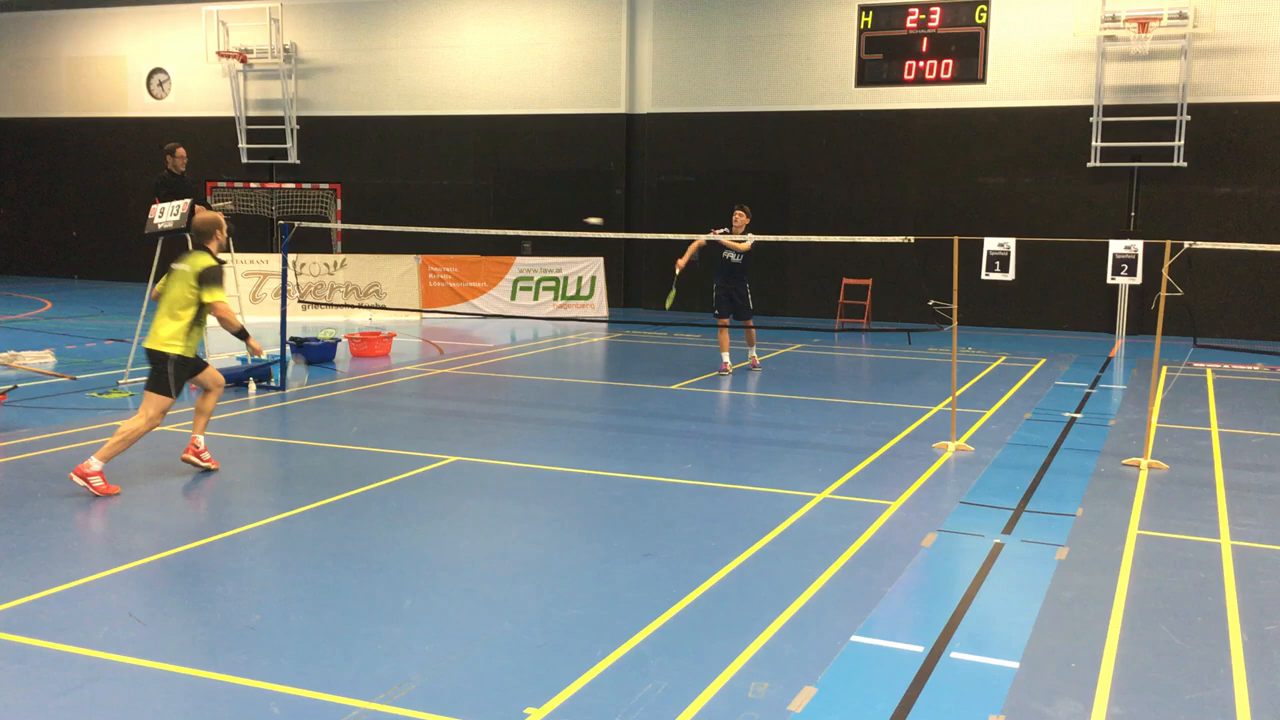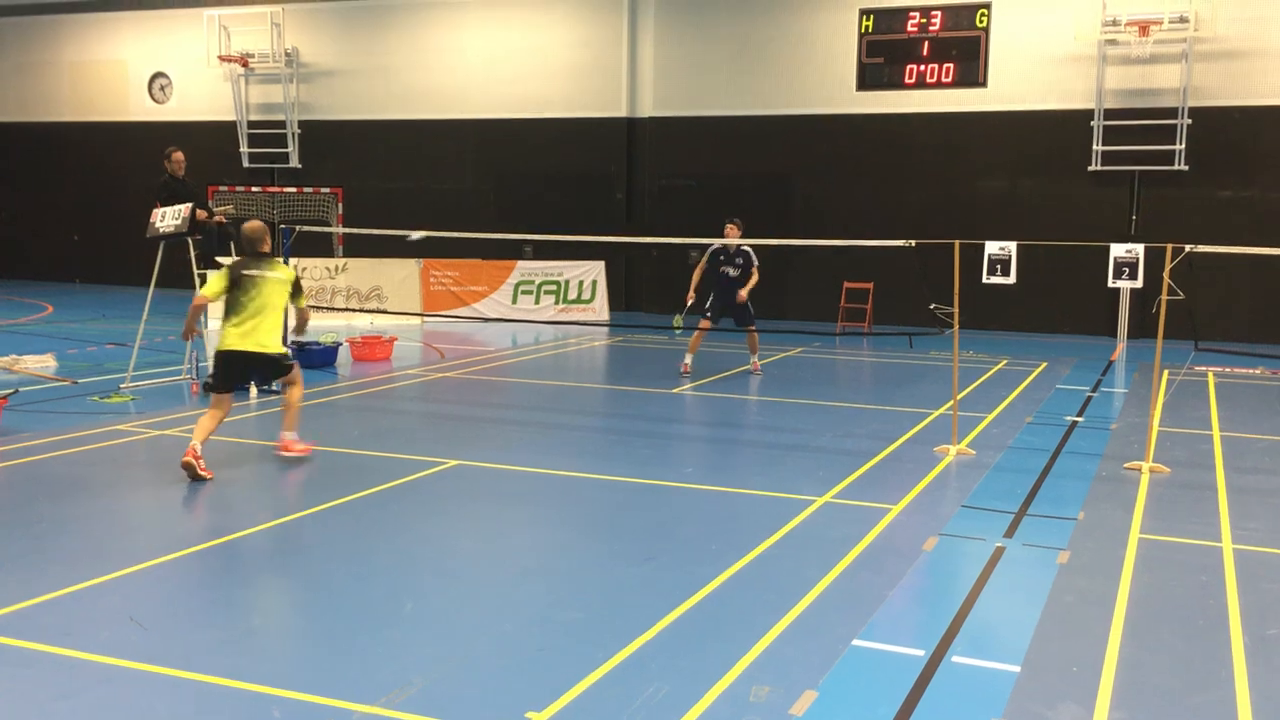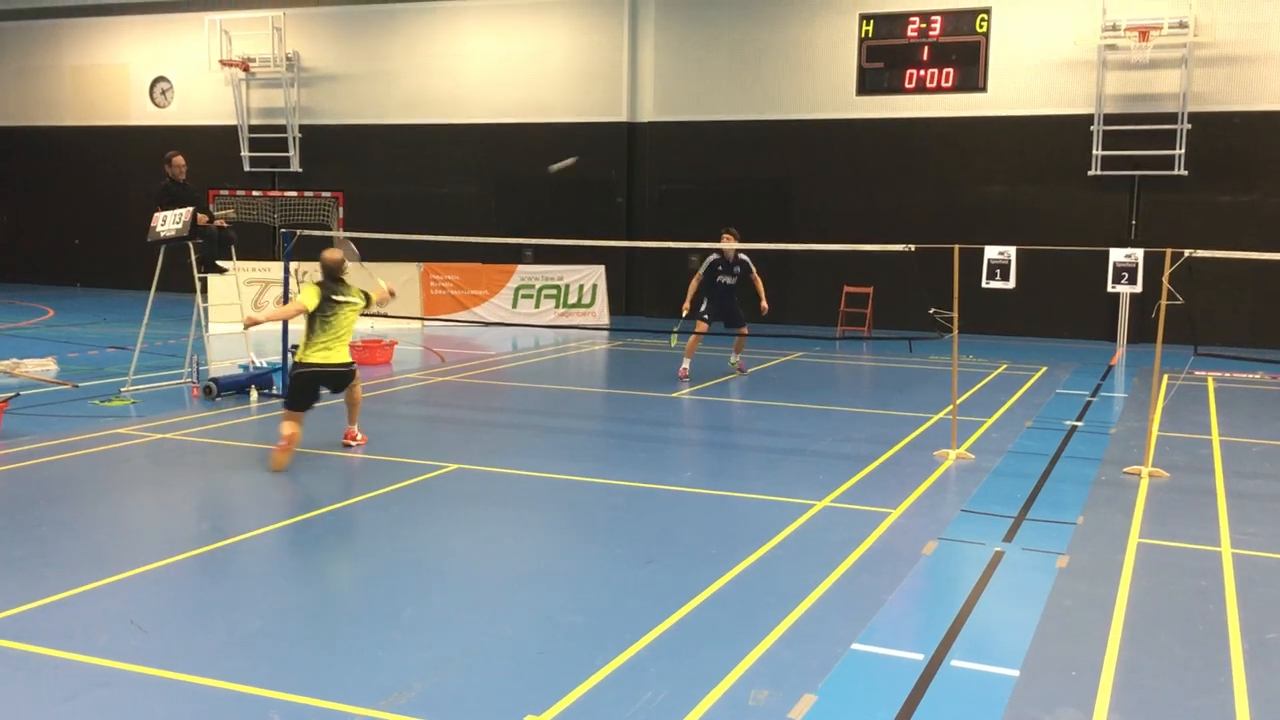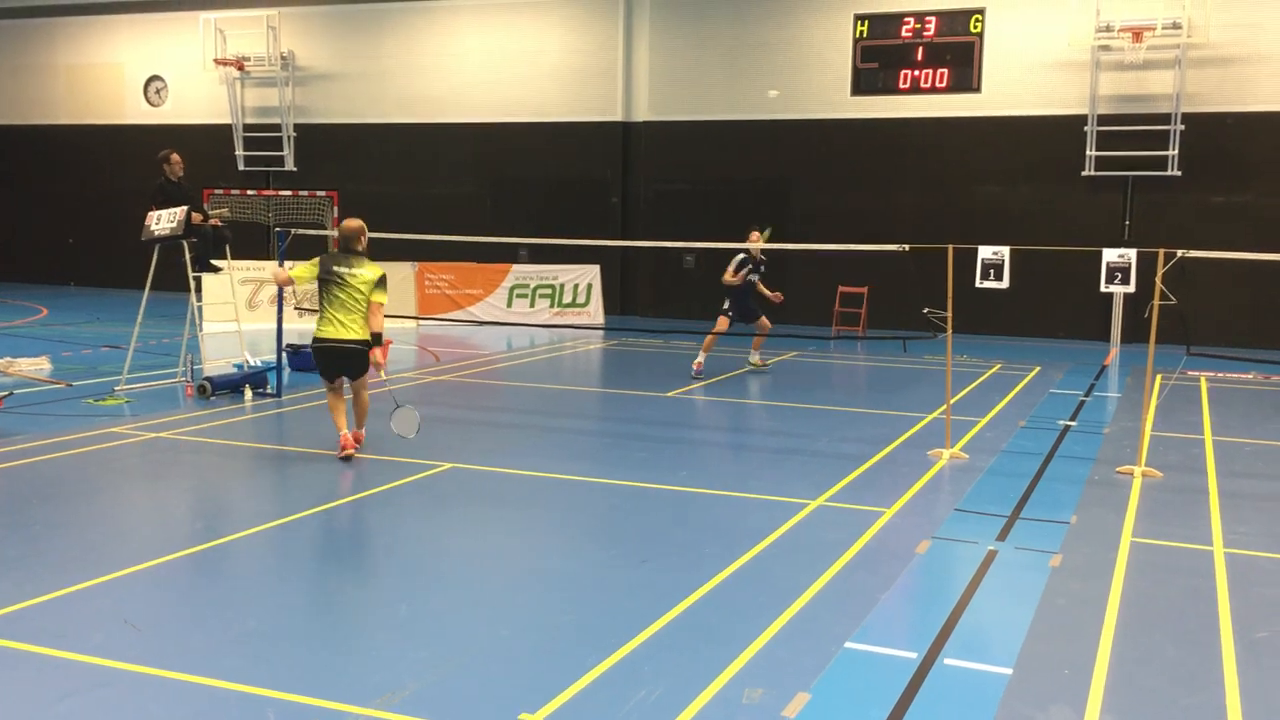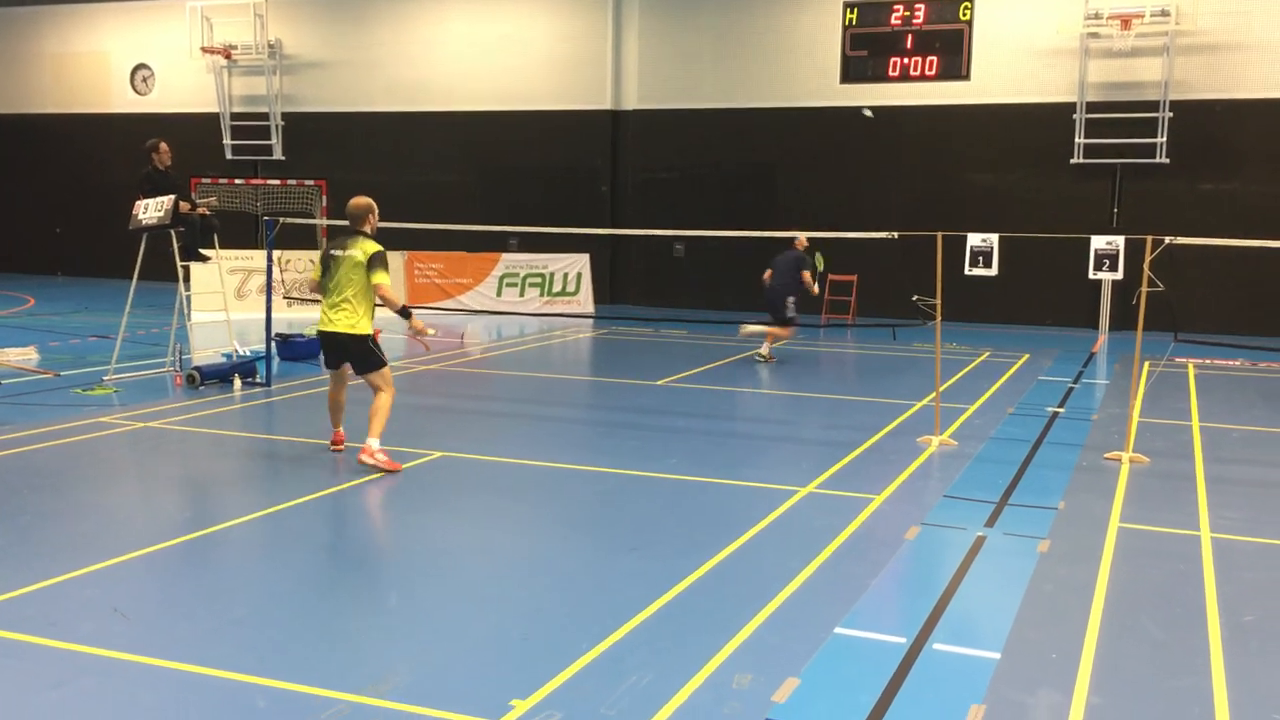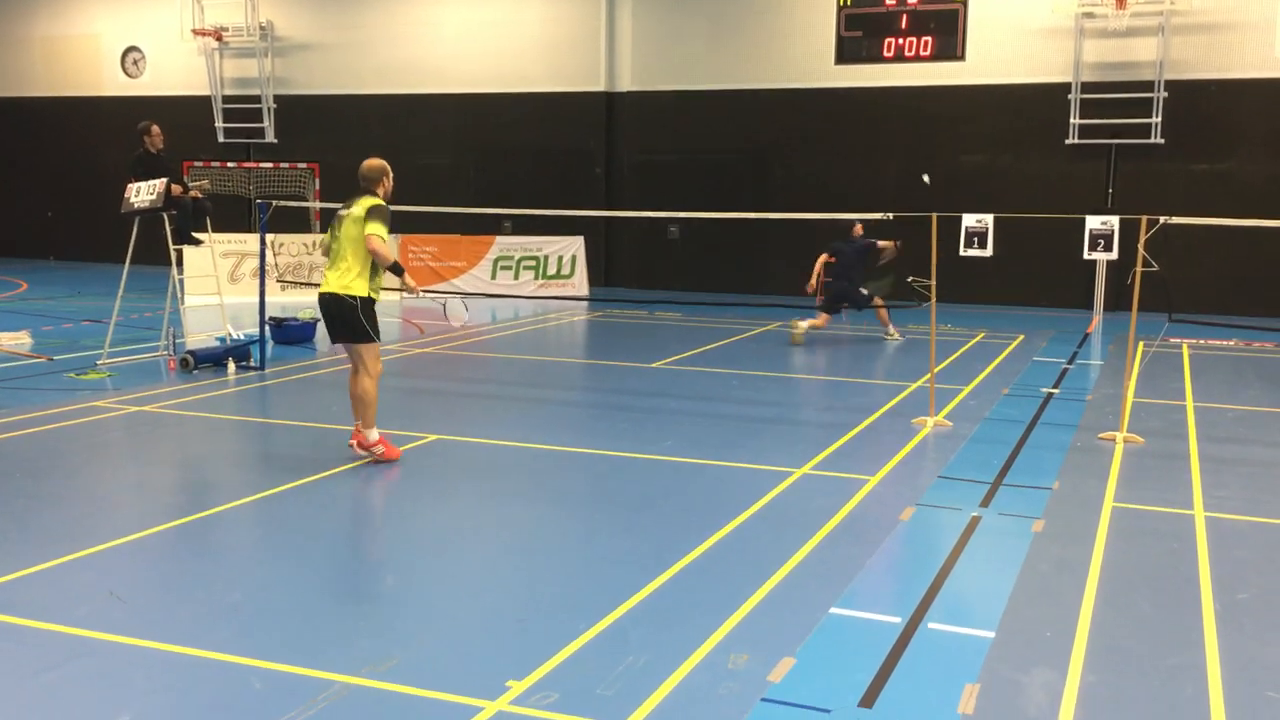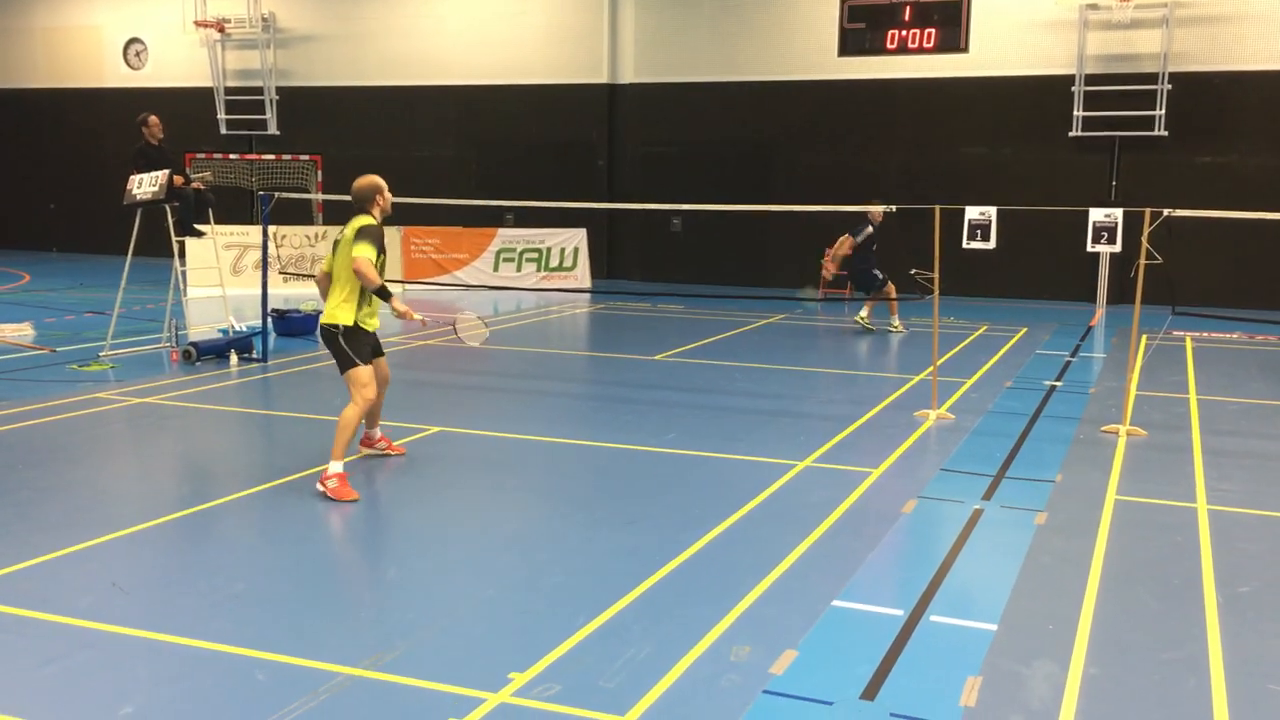
dt=0.3s
person 1, frame 1
left shoulder: (181, 261)
right shoulder: (209, 266)
left elbow: (157, 293)
right elbow: (220, 312)
right wrist: (247, 338)
left hip: (164, 346)
right hip: (171, 350)
left knee: (215, 383)
right knee: (151, 416)
left ankle: (196, 447)
right ankle: (91, 468)
person 1, frame 2
left shoulder: (232, 269)
right shoulder: (287, 274)
left elbow: (199, 302)
right elbow: (303, 312)
left wrist: (189, 325)
right wrist: (300, 326)
left hip: (229, 350)
right hip: (266, 352)
left knee: (217, 410)
right knee: (295, 381)
left ankle: (194, 450)
right ankle: (288, 440)
person 1, frame 3
left shoulder: (319, 289)
right shoulder: (356, 294)
left elbow: (297, 307)
right elbow: (376, 298)
left wrist: (260, 318)
right wrist: (388, 292)
left hip: (307, 366)
right hip: (340, 365)
left knee: (290, 420)
right knee: (353, 385)
left ankle: (288, 436)
right ankle: (353, 432)
person 1, frame 4
left shoulder: (325, 262)
right shoulder: (376, 272)
left elbow: (286, 279)
right elbow: (376, 311)
left wrist: (278, 273)
right wrist: (377, 347)
left hip: (325, 341)
right hip: (357, 342)
left knee: (334, 390)
right knee: (359, 388)
left ankle: (345, 437)
right ankle: (358, 433)
person 1, frame 5
left shoulder: (331, 248)
right shoulder: (373, 250)
left elbow: (313, 285)
right elbow: (382, 291)
right wrist: (409, 317)
left hip: (327, 330)
right hip: (356, 333)
left knee: (337, 382)
right knee: (385, 389)
left ankle: (337, 435)
right ankle: (371, 450)
person 1, frame 6
left shoulder: (346, 209)
right shoulder: (377, 207)
left elbow: (327, 249)
right elbow: (374, 244)
right wrist: (402, 274)
left hip: (330, 294)
right hip: (353, 296)
left knee: (360, 366)
right knee: (371, 370)
left ankle: (362, 433)
right ankle: (369, 438)
person 1, frame 7
left shoulder: (350, 230)
right shoulder: (369, 228)
left elbow: (323, 277)
right elbow: (362, 266)
right wrist: (392, 299)
left hip: (353, 324)
right hip: (344, 327)
left knee: (381, 381)
right knee: (365, 395)
left ankle: (372, 436)
right ankle: (332, 474)
